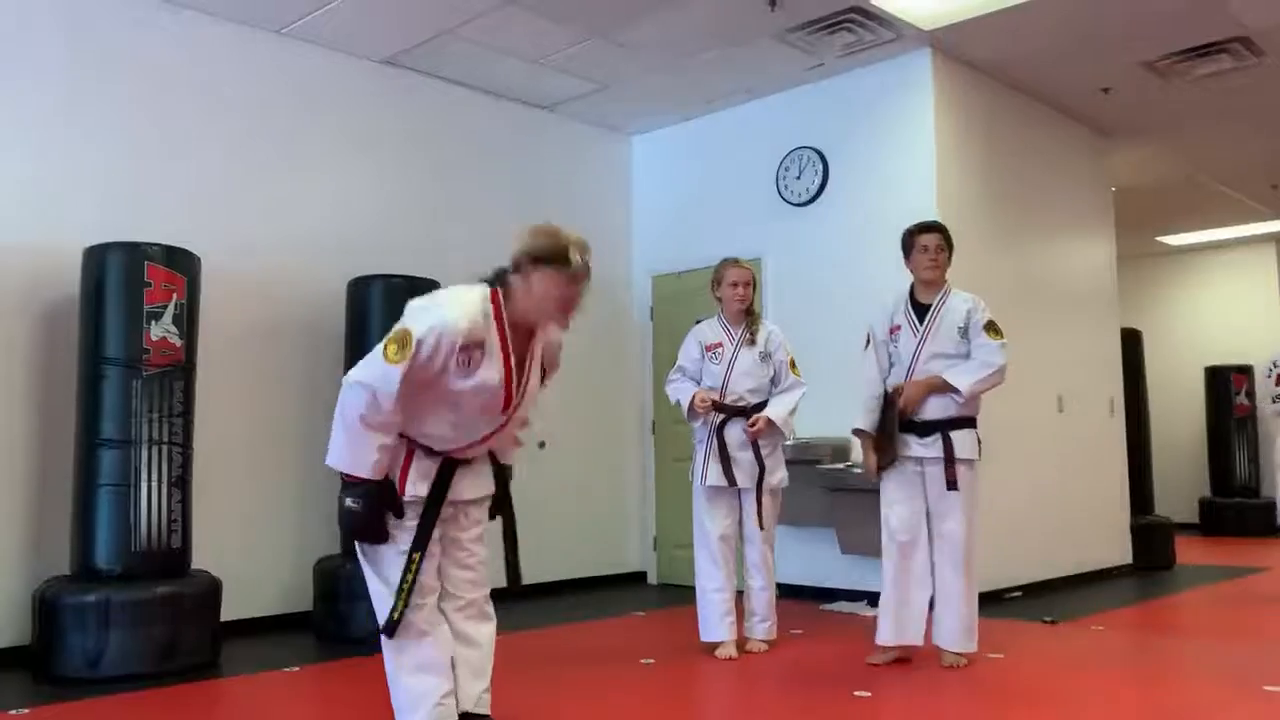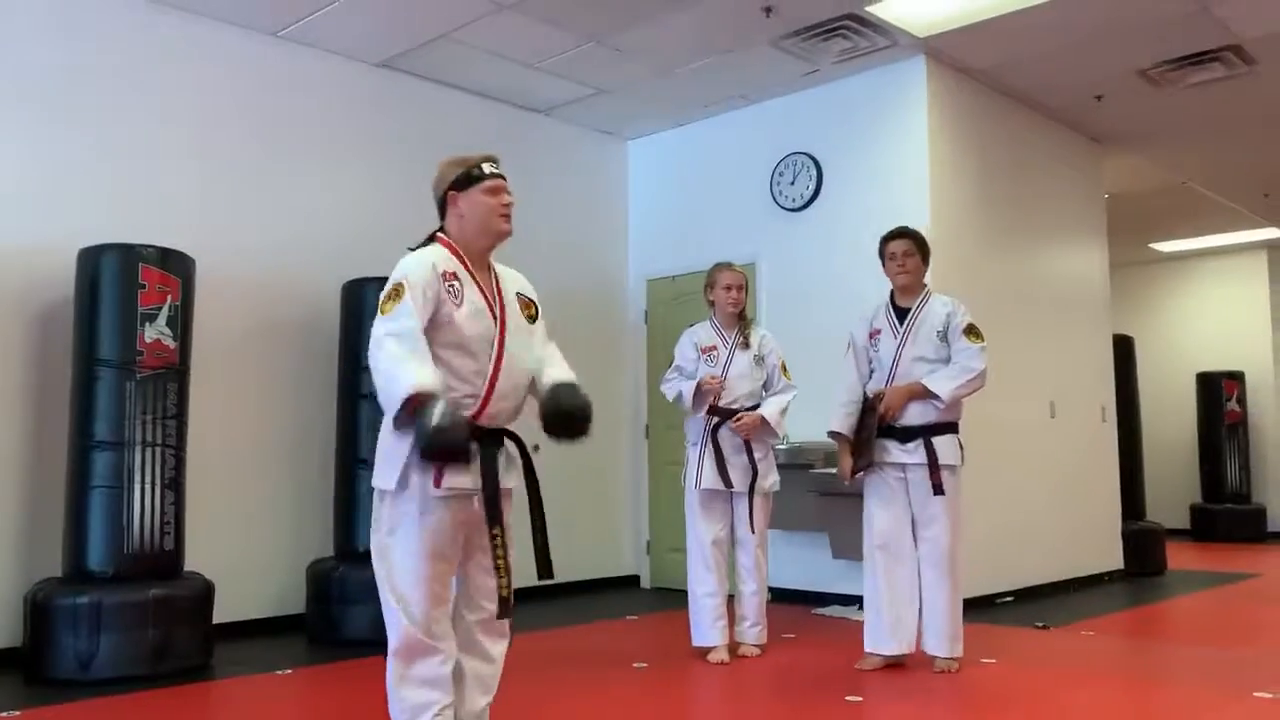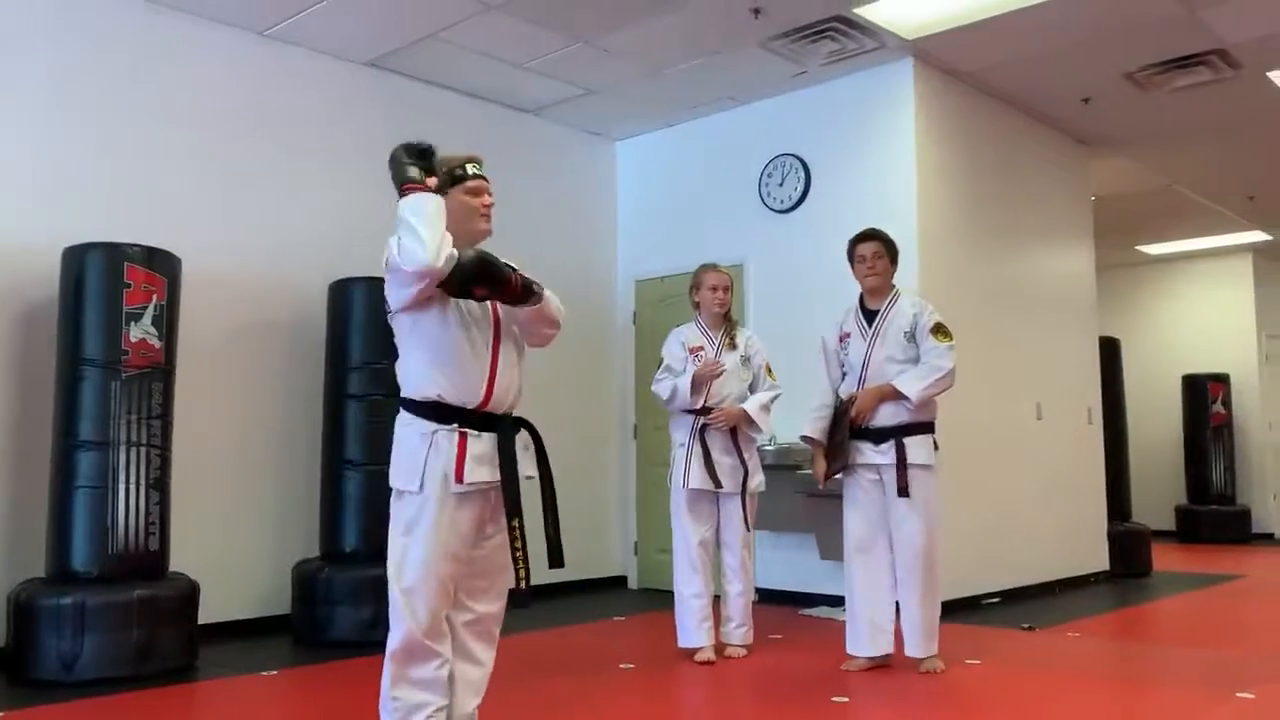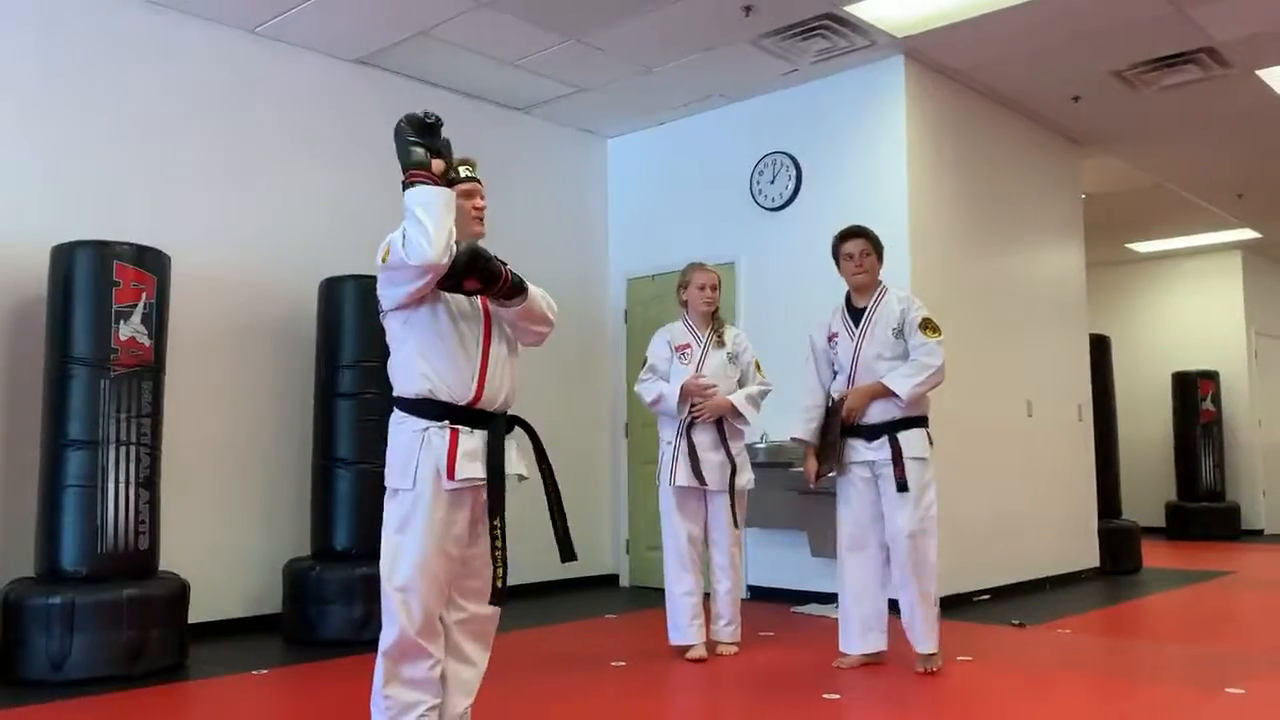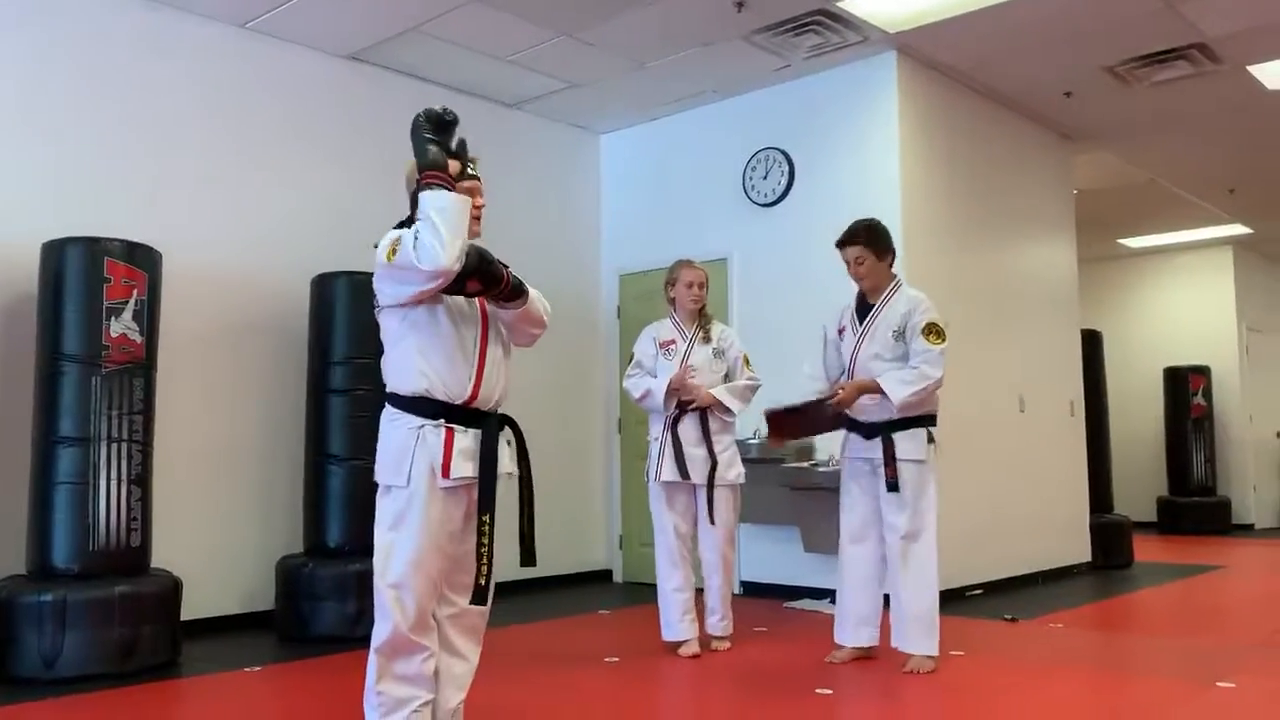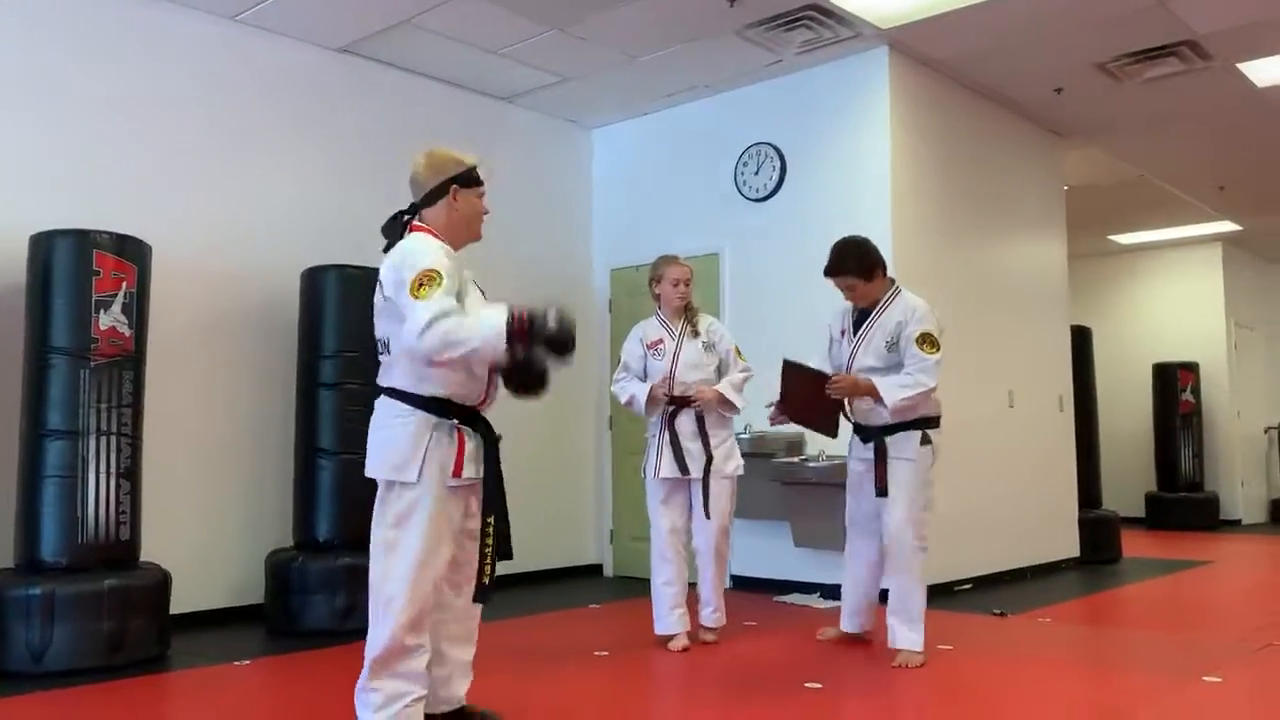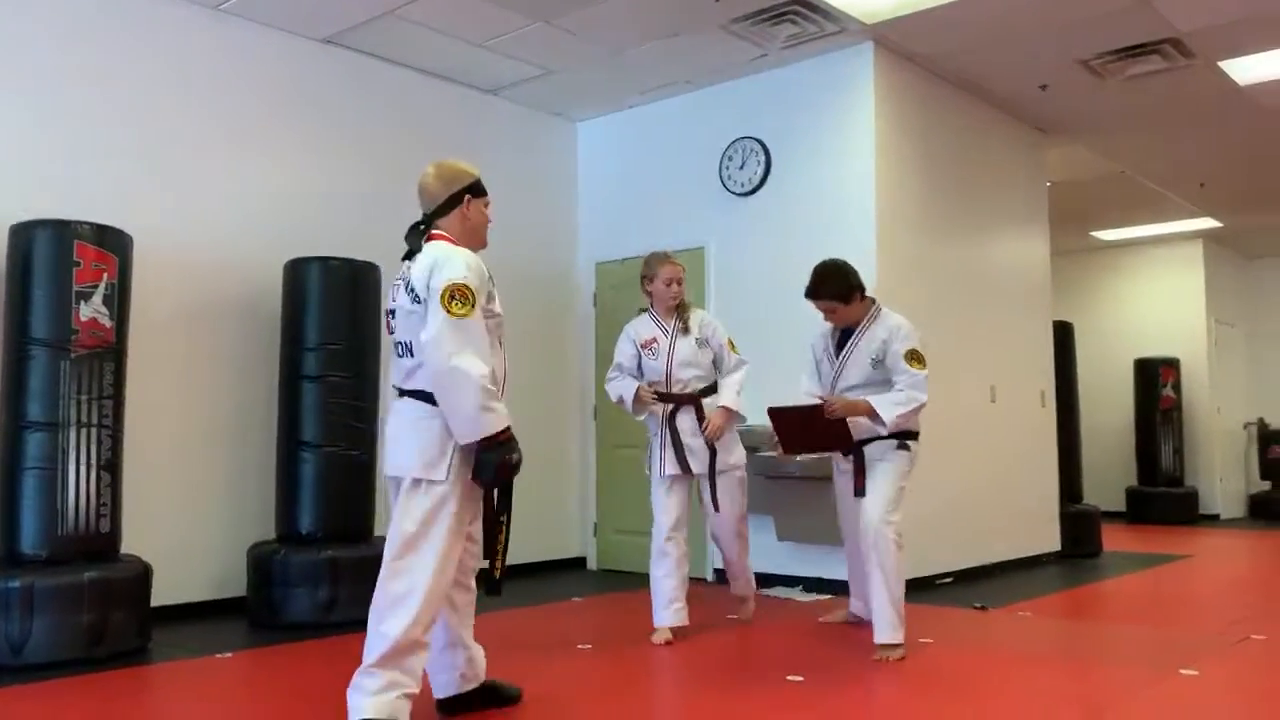
dt=0.3s
person 1, frame 1
left shoulder: (547, 340)
right shoulder: (451, 318)
right elbow: (368, 391)
left wrist: (501, 469)
right wrist: (361, 484)
left hip: (465, 477)
right hip: (404, 475)
left knee: (468, 600)
right knee: (412, 603)
person 1, frame 2
left shoulder: (514, 284)
right shoulder: (423, 268)
left elbow: (540, 353)
right elbow: (391, 347)
left wrist: (563, 391)
right wrist: (422, 406)
left hip: (491, 462)
right hip: (425, 465)
left knee: (486, 607)
right knee: (421, 612)
person 1, frame 3
left shoulder: (491, 270)
right shoulder: (413, 254)
left elbow: (547, 322)
right elbow: (425, 260)
left wrist: (512, 286)
right wrist: (417, 186)
left hip: (496, 451)
right hip: (437, 453)
left knee: (482, 604)
right knee: (424, 604)
person 1, frame 4
left shoulder: (484, 272)
right shoulder: (400, 258)
left elbow: (541, 323)
right elbow: (429, 256)
left wrist: (499, 280)
right wrist: (423, 173)
left hip: (489, 450)
right hip: (430, 449)
left knee: (475, 601)
right knee: (418, 599)
person 1, frame 5
left shoulder: (477, 266)
right shoulder: (398, 252)
left elbow: (533, 324)
right elbow: (438, 262)
left wrist: (498, 282)
right wrist: (436, 171)
left hip: (478, 447)
right hip: (424, 445)
left knee: (466, 595)
right knee: (411, 594)
person 1, frame 6
left shoulder: (436, 258)
right shoulder: (421, 254)
left elbow: (467, 341)
right elbow: (433, 338)
left wrist: (519, 353)
right wrist: (519, 324)
left hip: (448, 438)
right hip: (421, 438)
left knee: (457, 579)
right knee: (410, 586)
person 1, frame 7
left shoulder: (420, 266)
right shoulder: (457, 263)
right elbow: (456, 364)
right wrist: (493, 434)
left hip: (423, 429)
right hip: (441, 439)
left knee: (454, 567)
right knee: (418, 576)
person 2, frame 1
left shoulder: (970, 308)
right shoulder: (889, 317)
left elbow: (992, 366)
right elbow: (873, 382)
left wrist: (930, 384)
right wrist: (868, 441)
left hip: (951, 439)
right hip: (902, 441)
left knee: (953, 538)
right knee: (901, 534)
left ankle: (954, 640)
right ankle: (899, 636)
person 2, frame 2
left shoulder: (950, 312)
right shoulder: (870, 323)
left elbow: (972, 370)
right elbow: (854, 386)
left wrist: (910, 390)
right wrist: (845, 444)
left hip: (934, 444)
right hip: (883, 447)
left knee: (938, 543)
right knee: (884, 542)
left ankle: (943, 645)
right ankle: (889, 644)
person 2, frame 3
left shoulder: (918, 312)
right shoulder: (842, 327)
left elbow: (941, 369)
right elbow: (829, 390)
left wrist: (881, 391)
right wrist: (820, 447)
left hip: (909, 445)
right hip: (859, 449)
left knee: (914, 542)
right knee: (863, 545)
left ankle: (923, 646)
right ankle: (872, 645)
person 2, frame 4
left shoulder: (906, 307)
right shoulder: (830, 325)
left elbow: (930, 366)
right elbow: (817, 390)
left wrist: (871, 389)
right wrist: (811, 448)
left hip: (902, 440)
right hip: (853, 445)
left knee: (911, 537)
right knee: (857, 542)
left ankle: (924, 644)
right ankle: (865, 642)
person 2, frame 5
left shoulder: (915, 306)
right shoulder: (843, 317)
left elbow: (929, 373)
right elbow: (831, 381)
left wrist: (864, 386)
left hip: (905, 439)
right hip: (858, 441)
left knee: (909, 536)
right knee: (857, 536)
left ankle: (921, 644)
right ankle: (857, 637)
person 2, frame 6
left shoulder: (912, 313)
right shoulder: (845, 317)
left elbow: (922, 380)
right elbow: (835, 376)
left wrist: (863, 386)
left hip: (908, 438)
right hip: (865, 439)
left knee: (902, 533)
right knee: (860, 532)
left ankle: (909, 640)
right ankle: (856, 620)
person 2, frame 7
left shoulder: (896, 330)
right shoulder: (826, 338)
left elbow: (914, 395)
right elbow: (814, 393)
left wrist: (859, 407)
left hip: (889, 446)
right hip: (846, 449)
left knee: (876, 524)
right knee: (854, 532)
left ankle: (890, 633)
right ankle: (863, 606)
person 3, frame 1
left shoulder: (770, 335)
right shoulder: (701, 335)
left elbow: (791, 387)
right elbow: (677, 380)
left wrist: (770, 418)
right wrist: (693, 398)
left hip: (760, 446)
right hip: (714, 446)
left knee: (760, 541)
right knee: (715, 541)
left ankle: (759, 628)
right ankle: (722, 633)
person 3, frame 2
left shoulder: (762, 340)
right shoulder: (694, 337)
left elbow: (784, 390)
right elbow: (672, 385)
left wrist: (760, 417)
right wrist: (698, 387)
left hip: (753, 450)
right hip: (708, 449)
left knee: (751, 544)
right knee: (708, 545)
left ankle: (750, 632)
right ankle: (714, 638)
person 3, frame 3
left shoulder: (747, 341)
right shoulder: (680, 338)
left elbow: (769, 390)
right elbow: (663, 388)
left wrist: (742, 412)
right wrist: (694, 380)
left hip: (737, 450)
right hip: (693, 450)
left knee: (737, 545)
right knee: (693, 546)
left ankle: (736, 633)
right ankle: (700, 638)
person 3, frame 4
left shoulder: (735, 339)
right shoulder: (667, 337)
left elbow: (759, 387)
right elbow: (646, 386)
left wrist: (729, 404)
right wrist: (683, 391)
left hip: (725, 447)
right hip: (681, 449)
left knee: (726, 544)
right knee: (683, 544)
left ankle: (726, 631)
right ankle: (691, 635)
person 3, frame 5
left shoulder: (722, 335)
right shoulder: (654, 334)
left elbow: (748, 382)
right elbow: (633, 382)
left wrist: (714, 395)
right wrist: (668, 387)
left hip: (715, 442)
right hip: (670, 444)
left knee: (718, 539)
right knee: (673, 540)
left ankle: (718, 626)
right ankle: (684, 631)
person 3, frame 6
left shoulder: (710, 327)
right shoulder: (642, 333)
left elbow: (741, 372)
right elbow: (623, 382)
left wrist: (719, 393)
right wrist: (647, 393)
left hip: (711, 435)
right hip: (666, 439)
left knee: (713, 532)
right knee: (668, 534)
left ankle: (711, 618)
right ankle: (675, 624)
person 3, frame 7
left shoulder: (702, 321)
right shoulder: (635, 331)
left elbow: (735, 367)
right elbow: (615, 380)
left wrist: (724, 409)
right wrist: (635, 394)
left hip: (712, 428)
right hip: (667, 434)
left knee: (728, 519)
right knee: (668, 526)
left ankle: (743, 590)
right ankle: (667, 618)
